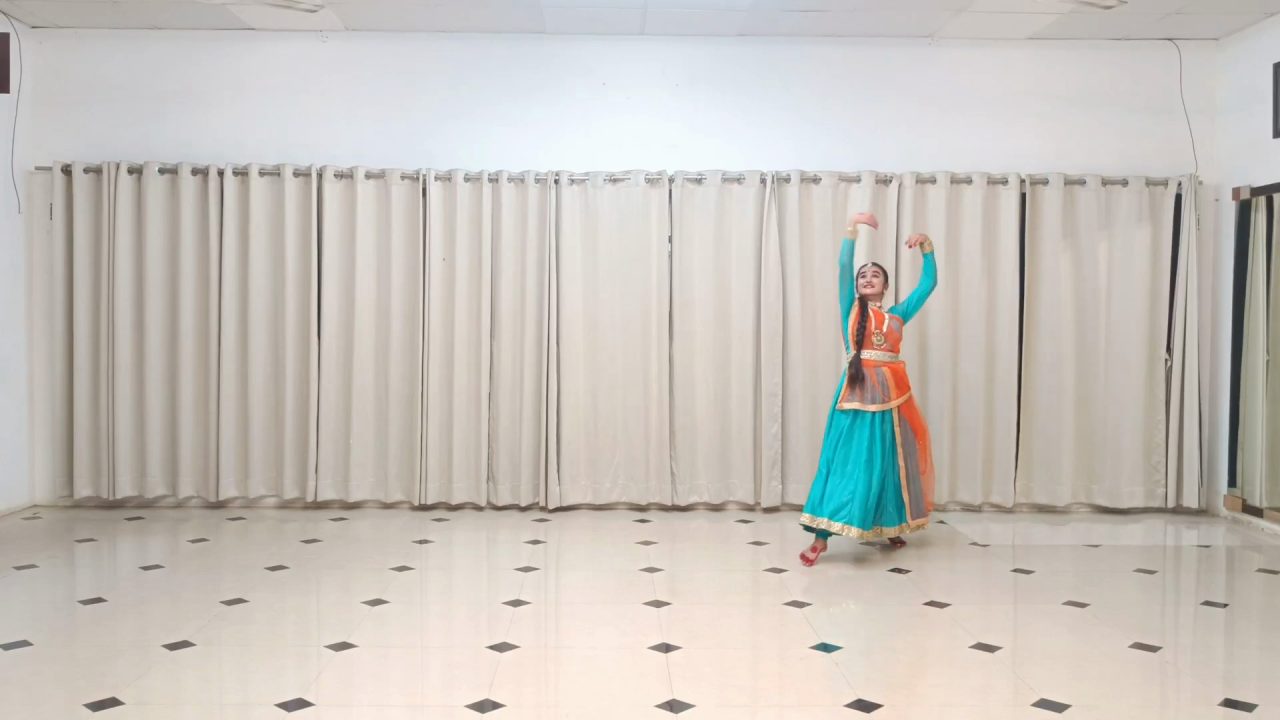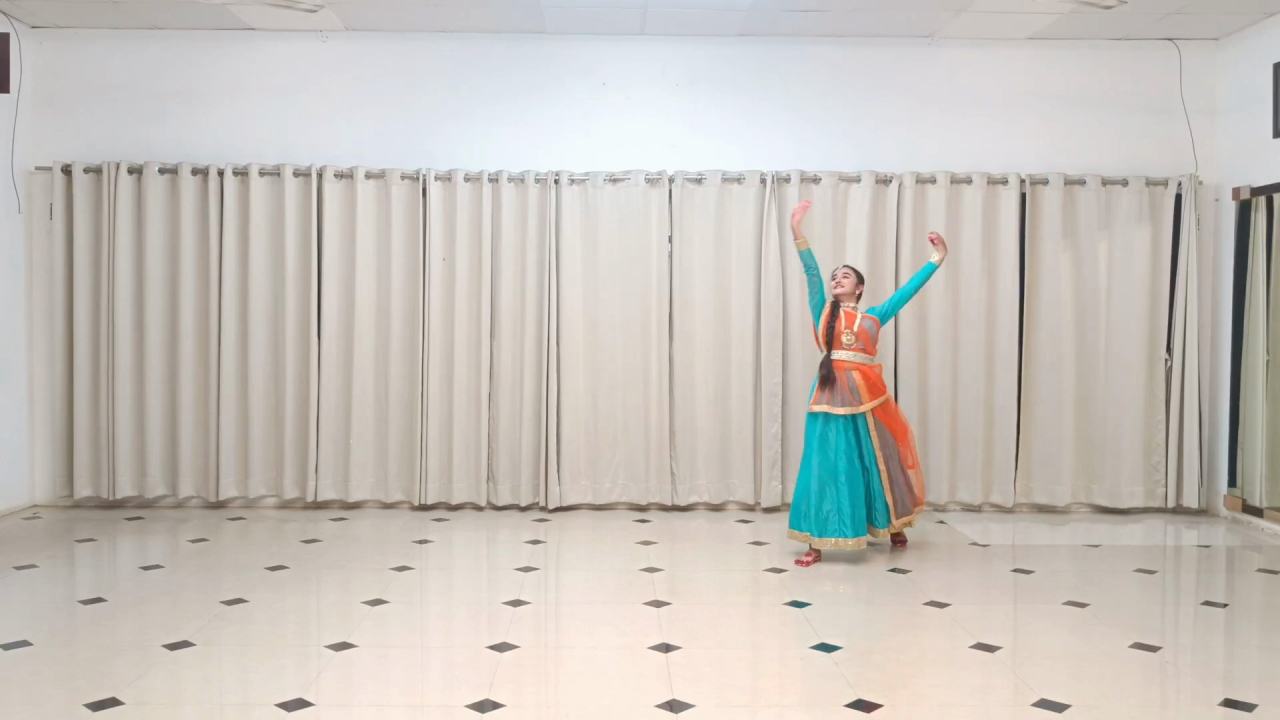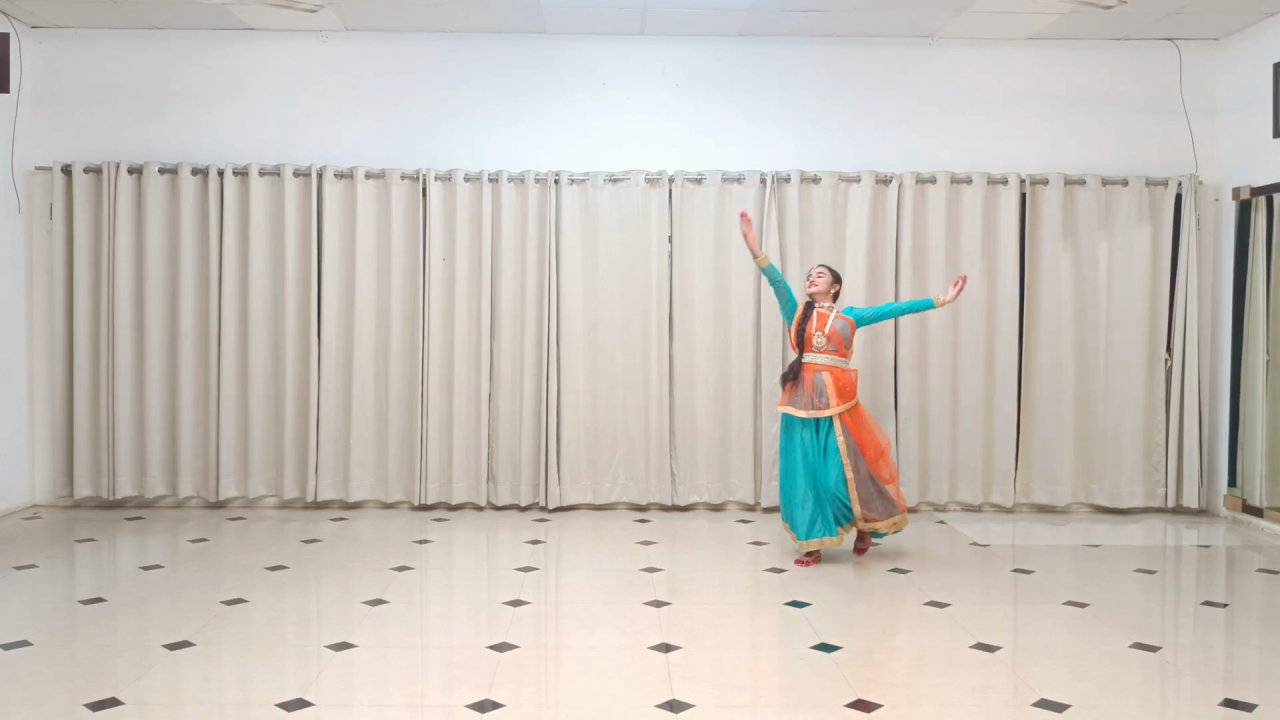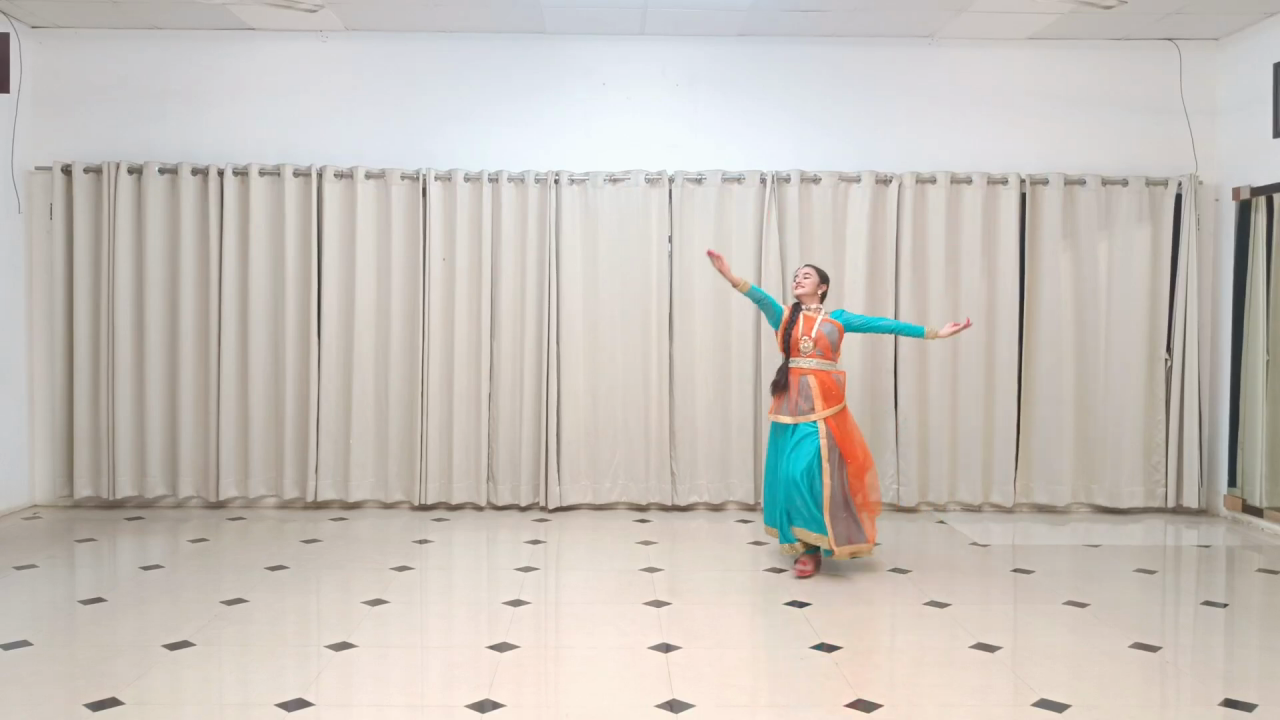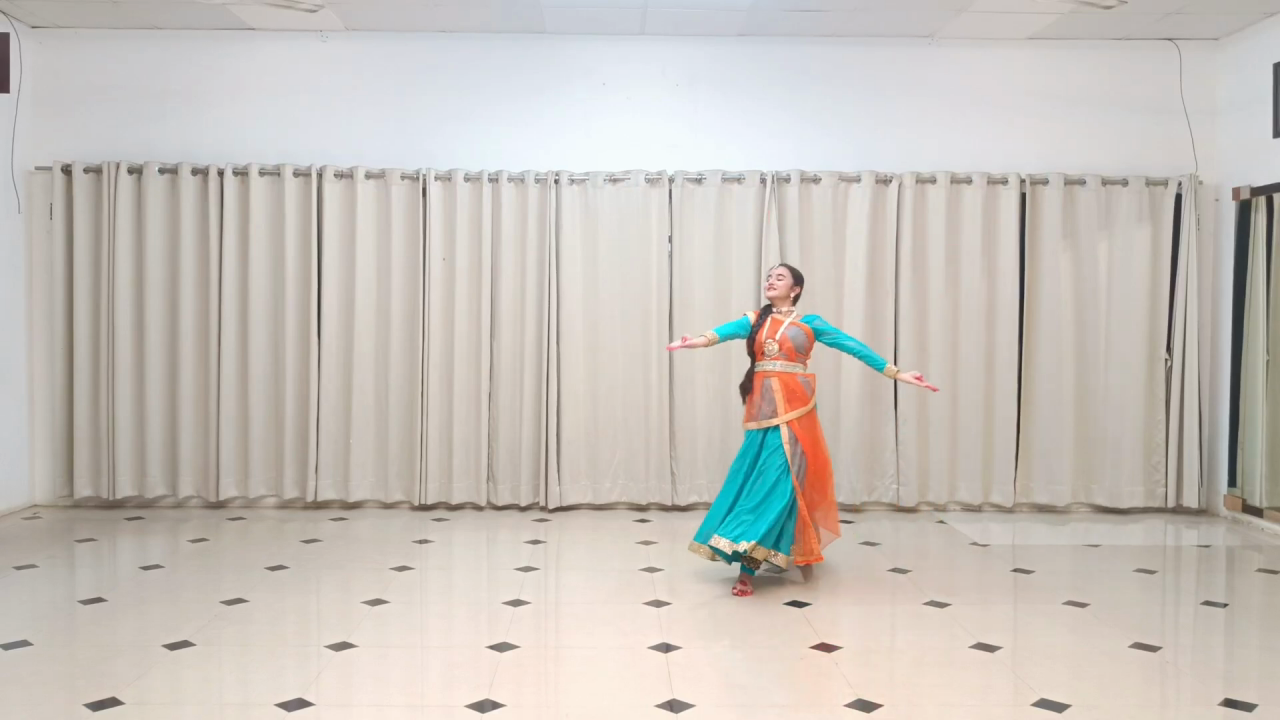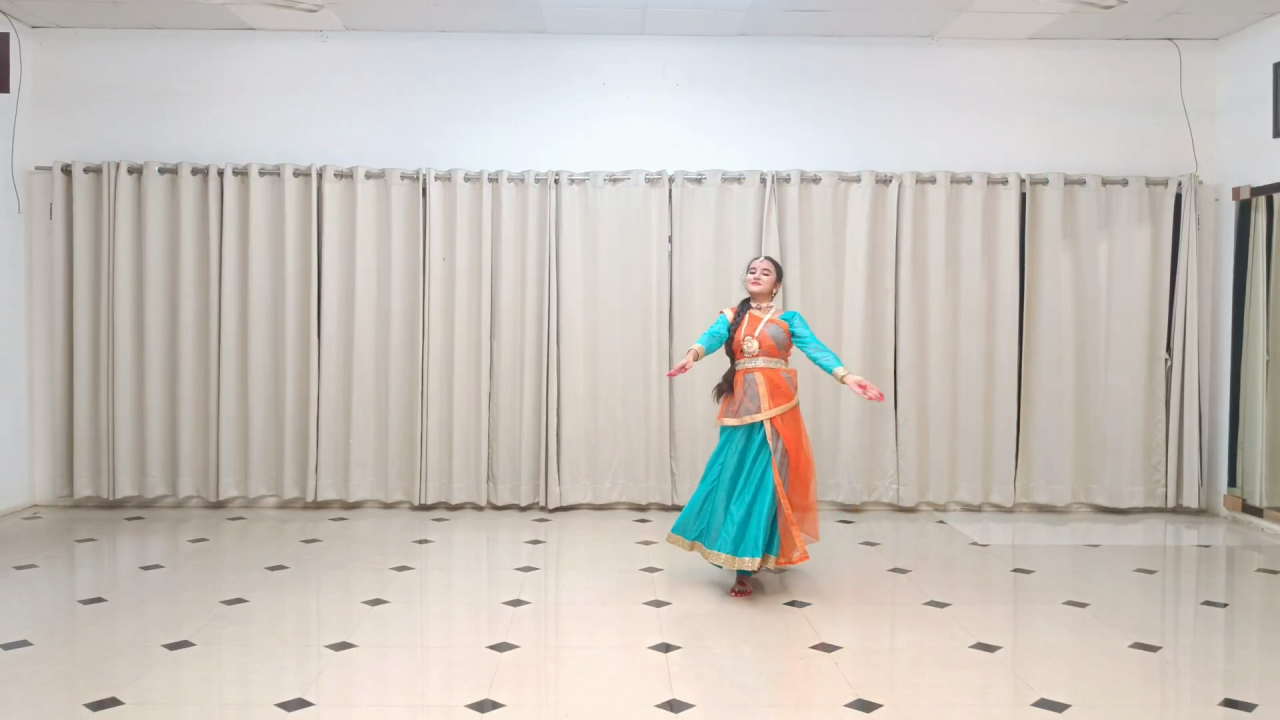
dt=0.2s
person 1, frame 1
left shoulder: (898, 315)
right shoulder: (852, 309)
left elbow: (929, 282)
right elbow: (845, 267)
left wrist: (926, 246)
right wrist: (854, 227)
left hip: (891, 395)
right hip: (856, 394)
left knee: (890, 461)
right knee: (843, 460)
left ankle: (892, 527)
right ankle: (820, 539)
person 1, frame 2
left shoulder: (874, 316)
right shoulder: (824, 310)
left elbow: (910, 289)
right elbow: (812, 271)
left wrist: (937, 259)
right wrist: (798, 232)
left hip: (866, 396)
right hip: (832, 395)
left knee: (878, 461)
right knee: (824, 464)
left ankle: (893, 525)
right ankle: (816, 542)
person 1, frame 3
left shoulder: (850, 316)
right shoulder: (797, 313)
left elbow: (893, 309)
right elbow: (776, 281)
left wrist: (940, 301)
right wrist: (755, 248)
left hip: (838, 401)
right hip: (803, 399)
left knee: (842, 470)
right knee: (804, 470)
left ankle: (865, 524)
right ankle: (812, 542)
person 1, frame 4
left shoulder: (838, 318)
right shoulder: (783, 317)
left elbow: (883, 324)
right elbow: (760, 298)
left wrist: (933, 333)
right wrist: (732, 278)
left hip: (824, 406)
right hip: (790, 406)
left knee: (807, 473)
right knee: (788, 475)
left ankle: (811, 546)
right ankle: (803, 543)
person 1, frame 5
left shoulder: (809, 323)
right shoulder: (753, 320)
left elbow: (851, 344)
right elbow: (727, 330)
left wrist: (895, 372)
right wrist: (700, 340)
left hip: (793, 410)
right hip: (761, 409)
left knee: (778, 483)
right knee: (754, 480)
left ankle: (748, 567)
right ankle: (776, 551)
person 1, frame 6
left shoulder: (789, 319)
right shoulder: (732, 317)
left elbow: (816, 349)
right elbow: (711, 338)
left wrist: (847, 378)
right wrist: (691, 357)
left hip: (776, 406)
right hip: (740, 406)
left knee: (763, 483)
right knee: (729, 479)
left ankle: (746, 569)
right ankle: (738, 553)
